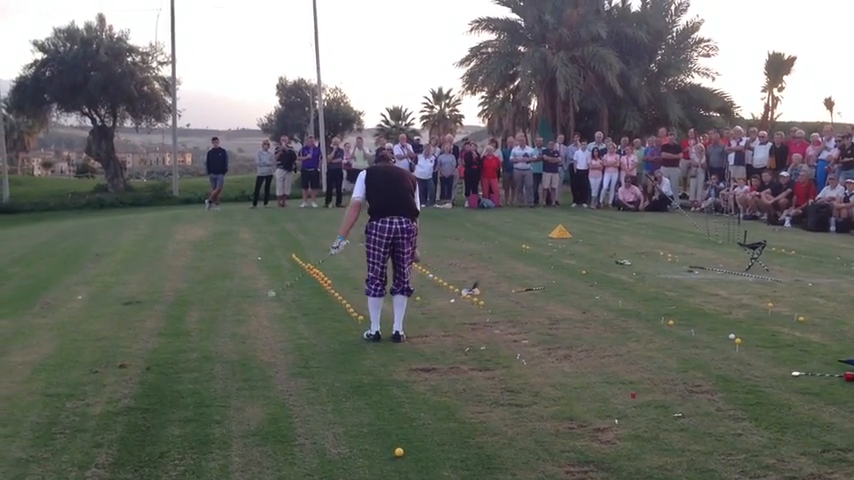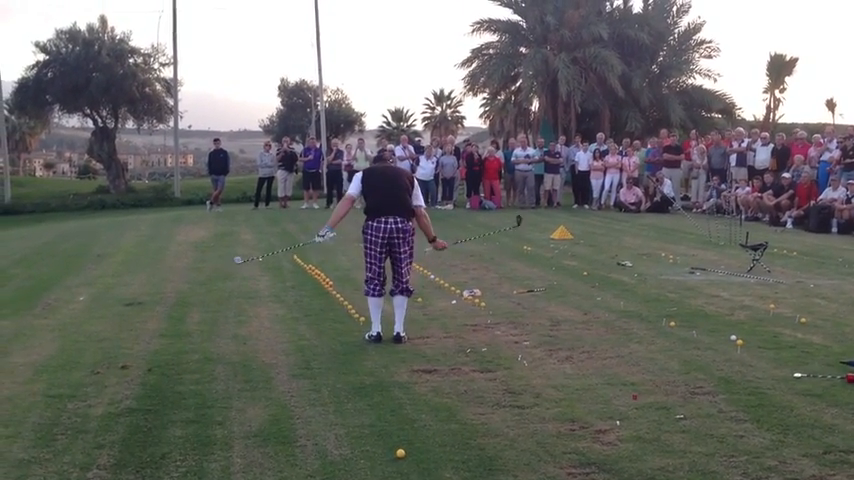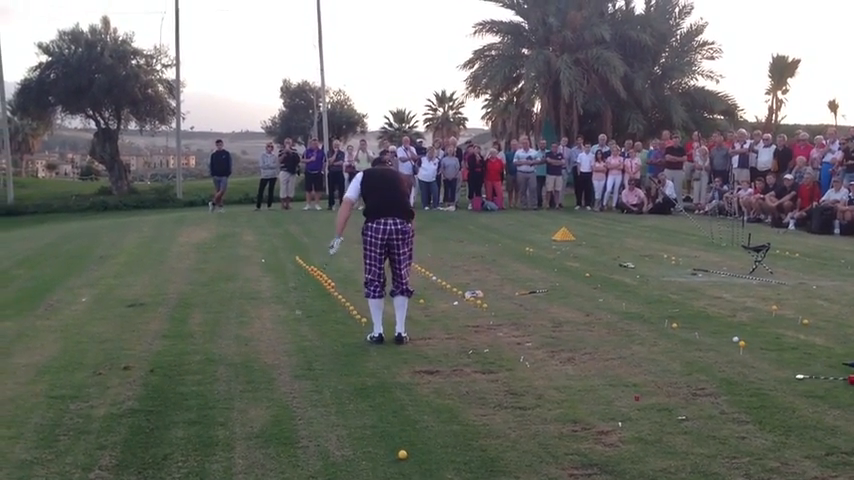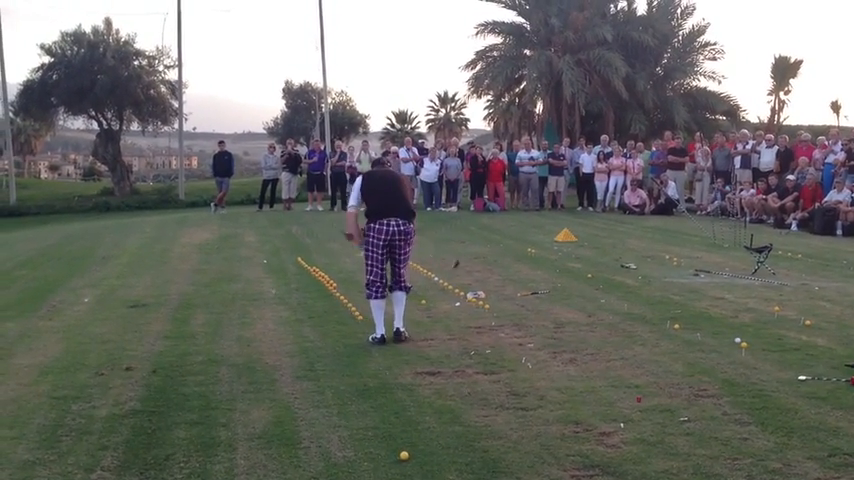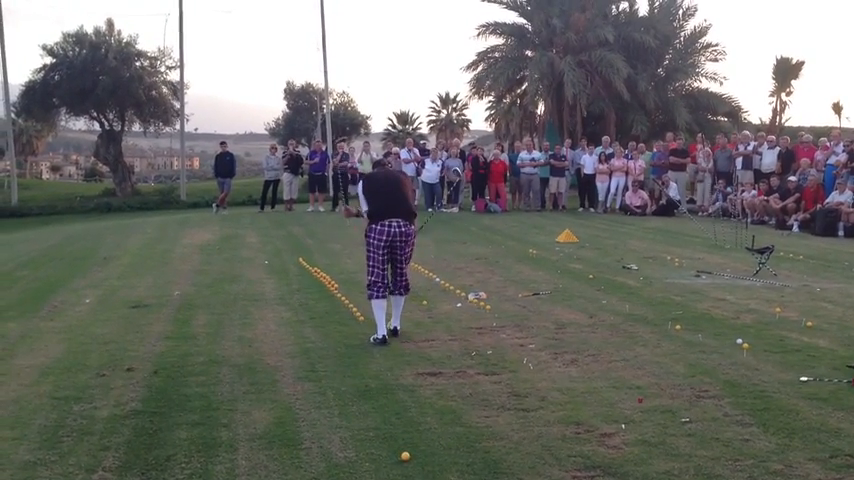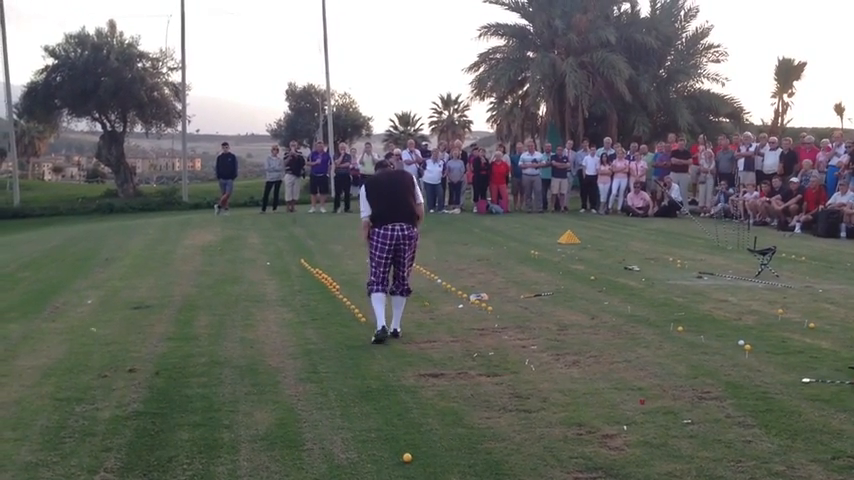
dt=0.2s
person 1, frame 1
left shoulder: (367, 174)
right shoulder: (408, 176)
left elbow: (355, 206)
right elbow: (415, 210)
left wrist: (341, 237)
right wrist: (414, 248)
left hip: (379, 224)
right hip: (407, 225)
left knee: (375, 278)
right knee: (403, 279)
left ankle: (374, 330)
right ankle: (398, 330)
person 1, frame 2
left shoulder: (364, 174)
right shoulder: (407, 176)
left elbow: (348, 200)
right elbow: (420, 212)
left wrist: (328, 228)
right wrist: (432, 239)
left hip: (376, 224)
right hip: (404, 225)
left knee: (374, 279)
right knee: (402, 280)
left ankle: (376, 331)
right ankle: (399, 331)
person 1, frame 3
left shoulder: (363, 175)
right shoulder: (402, 180)
left elbow: (347, 204)
left wrist: (337, 237)
left hip: (375, 226)
right hip: (403, 226)
left knee: (374, 280)
right knee: (402, 280)
left ankle: (377, 332)
right ankle: (400, 332)
person 1, frame 4
left shoulder: (363, 179)
right shoulder: (400, 179)
left elbow: (352, 213)
left wrist: (360, 241)
right wrist: (361, 234)
left hip: (377, 227)
right hip: (404, 226)
left knee: (375, 281)
right knee: (400, 278)
left ankle: (379, 333)
right ankle: (399, 327)
person 1, frame 5
left shoulder: (365, 181)
right shoulder: (402, 177)
left elbow: (368, 214)
right wrist: (356, 213)
left hip: (379, 228)
right hip: (405, 227)
left knee: (377, 282)
right knee: (400, 278)
left ankle: (381, 333)
right ankle: (395, 325)
person 1, frame 6
left shoulder: (368, 185)
right shoulder: (407, 177)
left elbow: (366, 221)
right elbow: (419, 208)
left wrist: (371, 242)
left hip: (382, 231)
right hip: (408, 230)
left knee: (377, 281)
right knee: (402, 280)
left ankle: (381, 325)
right ankle: (395, 327)
